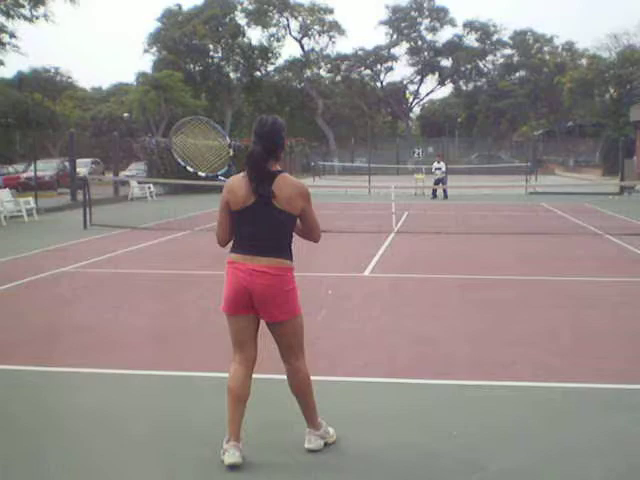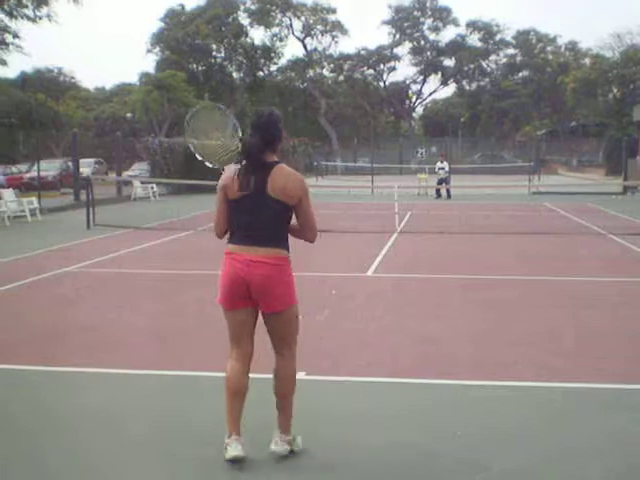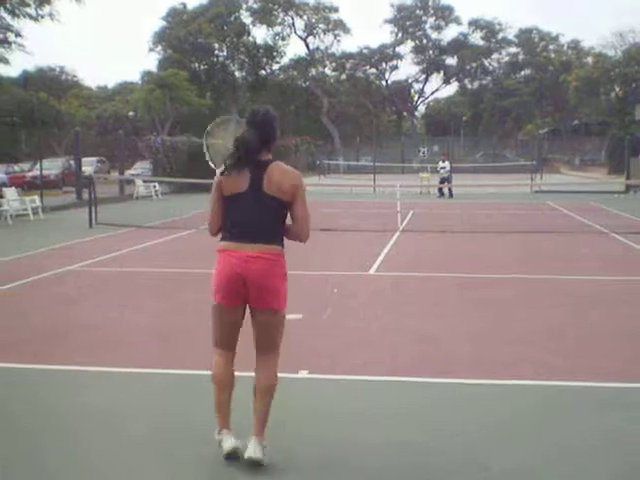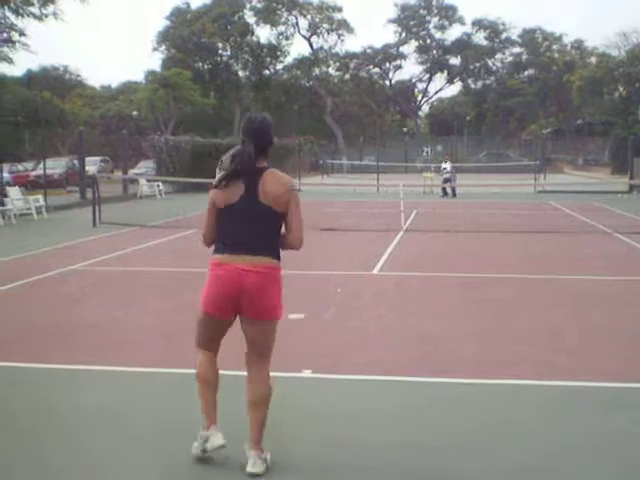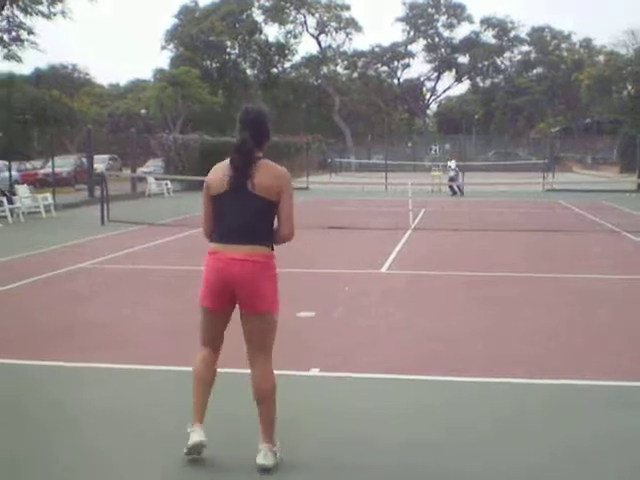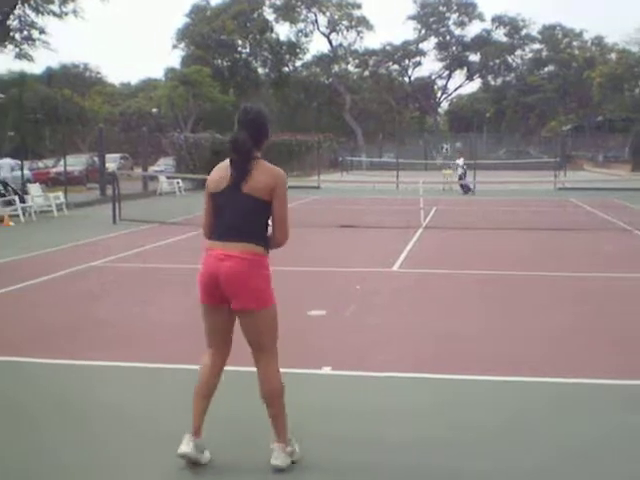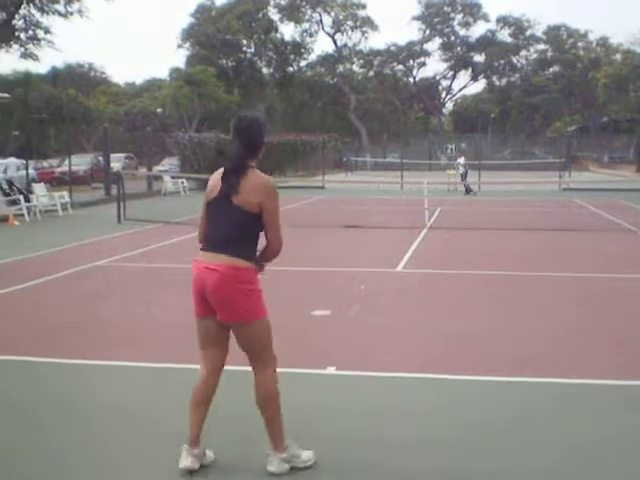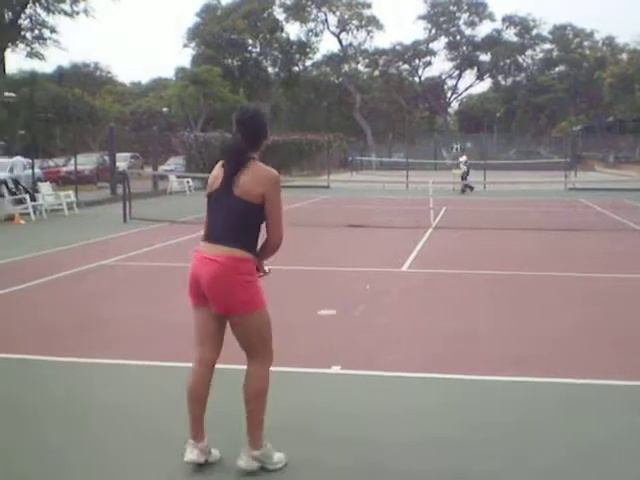
dt=0.1s
person 1, frame 1
left shoulder: (233, 185)
right shoulder: (296, 189)
left elbow: (222, 239)
right elbow: (314, 234)
left hip: (239, 276)
right hip: (275, 279)
left knee: (241, 361)
right knee: (294, 360)
left ankle: (233, 444)
right ankle: (314, 428)
person 1, frame 2
left shoulder: (230, 176)
right shoulder: (293, 180)
left elbow: (220, 230)
right elbow: (310, 234)
left hip: (236, 267)
right hip: (273, 270)
left knee: (239, 356)
right knee: (285, 354)
left ankle: (233, 439)
right ankle: (284, 435)
person 1, frame 3
left shoulder: (226, 174)
right shoulder: (290, 177)
left elbow: (214, 228)
right elbow: (302, 233)
left hip: (230, 264)
right hip: (267, 267)
left knee: (223, 350)
right knee: (267, 357)
left ankle: (226, 431)
right ankle: (257, 440)
person 1, frame 4
left shoulder: (221, 185)
right shoulder: (284, 185)
left elbow: (208, 239)
right elbow: (295, 240)
left hip: (224, 276)
right hip: (263, 279)
left knee: (205, 349)
right knee: (258, 367)
left ankle: (210, 430)
right ankle: (255, 453)
person 1, frame 5
left shoulder: (216, 173)
right shoulder: (278, 175)
left elbow: (208, 231)
right elbow: (286, 233)
left hip: (217, 266)
right hip: (255, 269)
left knee: (208, 349)
right knee: (260, 360)
left ankle: (197, 428)
right ankle: (268, 446)
person 1, frame 6
left shoulder: (217, 172)
right shoulder: (273, 175)
left elbow: (207, 229)
right elbow: (280, 236)
left hip: (213, 263)
right hip: (248, 268)
left knee: (215, 354)
right knee: (267, 359)
left ankle: (192, 439)
right ankle: (282, 445)
person 1, frame 7
left shoulder: (214, 178)
right shoulder: (263, 185)
left elbow: (203, 236)
right elbow: (275, 245)
left hip: (203, 273)
right hip: (234, 279)
left knee: (210, 366)
right knee: (264, 365)
left ankle: (192, 450)
right ankle: (281, 451)
person 1, frame 8
left shoulder: (219, 170)
right shoulder: (266, 176)
left elbow: (214, 224)
right elbow: (275, 238)
right wrist: (256, 262)
left hip: (202, 264)
right hip: (234, 272)
left knee: (204, 359)
right knee: (260, 358)
left ankle: (197, 444)
right ankle: (255, 450)
